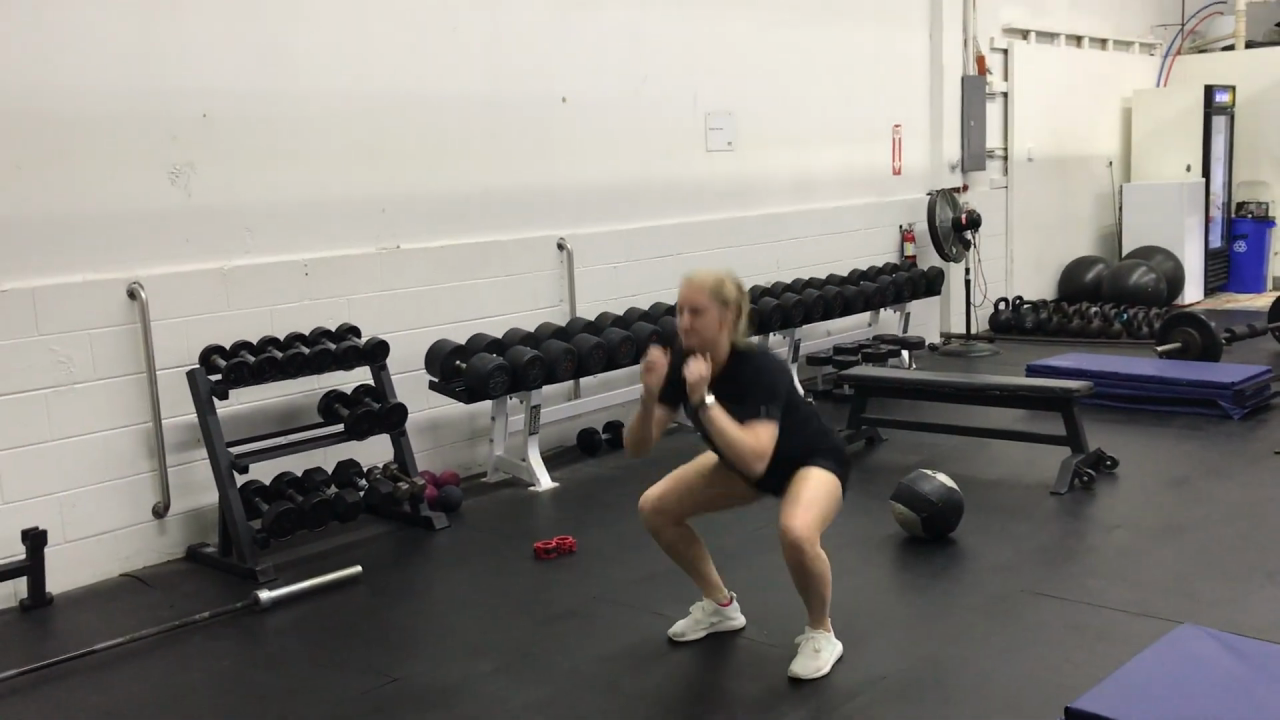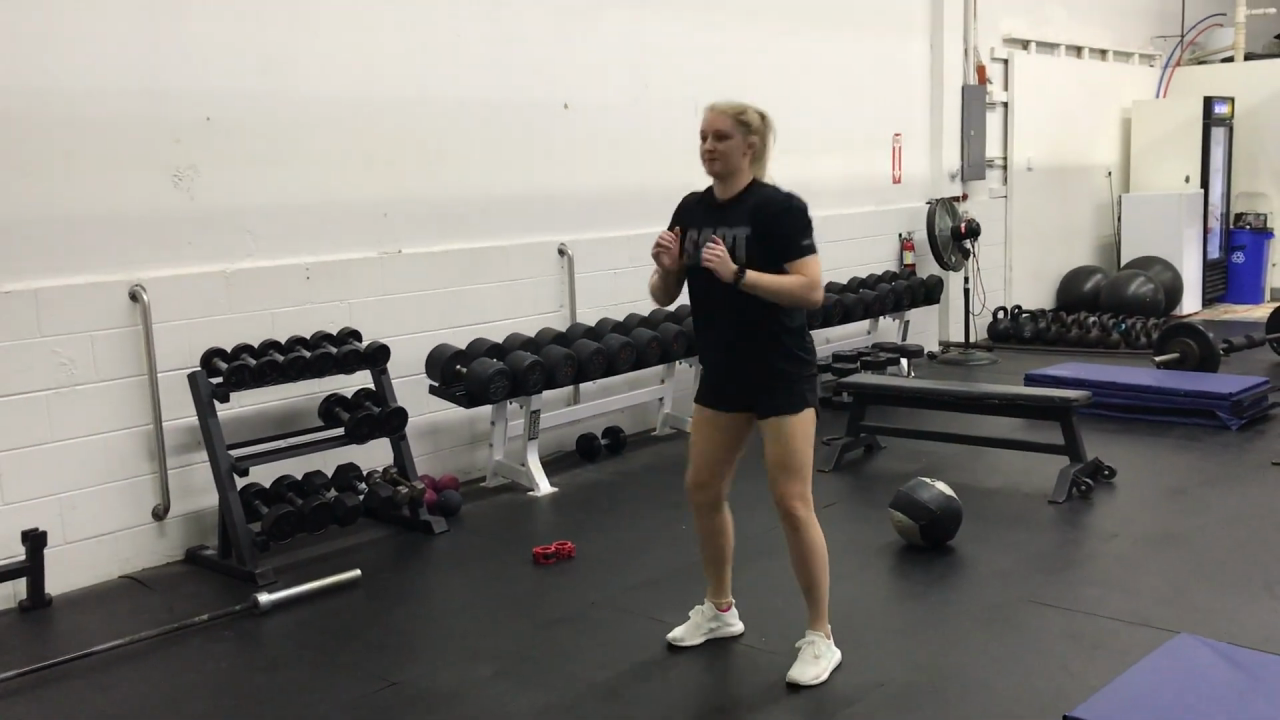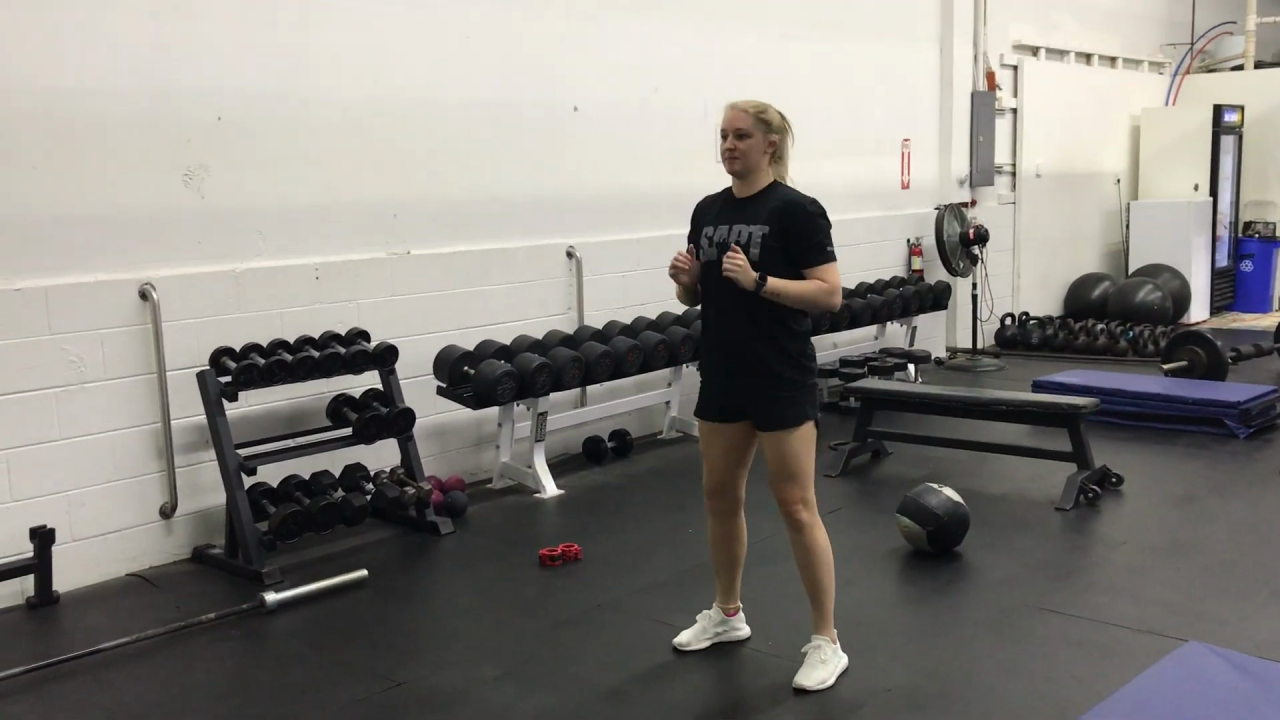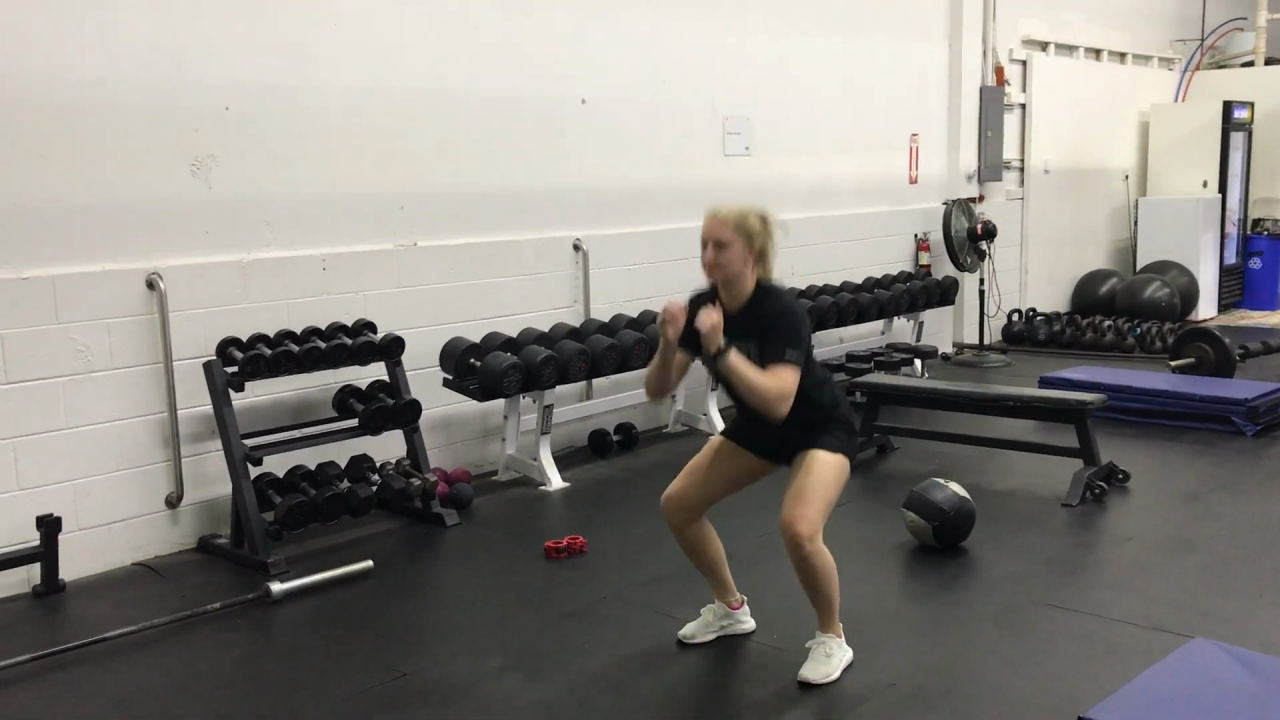
dt=0.4s
person 1, frame 1
left shoulder: (759, 369)
right shoulder: (682, 361)
left elbow: (755, 461)
right elbow: (637, 446)
left wrist: (704, 400)
right wrist: (650, 393)
left hip: (811, 458)
right hip: (741, 457)
left knee: (795, 534)
right knee: (654, 507)
left ankle: (821, 634)
right ankle: (719, 603)
person 1, frame 2
left shoulder: (778, 206)
right shoulder: (690, 209)
left elbow: (810, 290)
right elbow: (662, 297)
left wrist: (737, 273)
right wrist: (666, 265)
left hip: (782, 373)
right hip: (720, 373)
left knee: (791, 502)
right knee: (702, 492)
left ankle: (820, 638)
right ankle: (719, 611)
person 1, frame 3
left shoulder: (797, 210)
right shoulder: (709, 210)
left elbow: (829, 297)
right elbow: (694, 297)
left wrist: (756, 279)
right wrist: (685, 276)
left hip: (781, 382)
right hip: (721, 379)
left knee: (795, 507)
right knee: (721, 499)
left ankle: (827, 642)
right ankle: (727, 615)
person 1, frame 4
left shoulder: (782, 311)
right shoulder: (700, 307)
left elbow: (776, 402)
right elbow: (657, 391)
left wrist: (719, 347)
right wrist: (669, 342)
left hip: (822, 432)
right hip: (754, 427)
left knee: (799, 530)
right knee: (677, 506)
left ankle: (831, 639)
right ankle: (730, 608)
